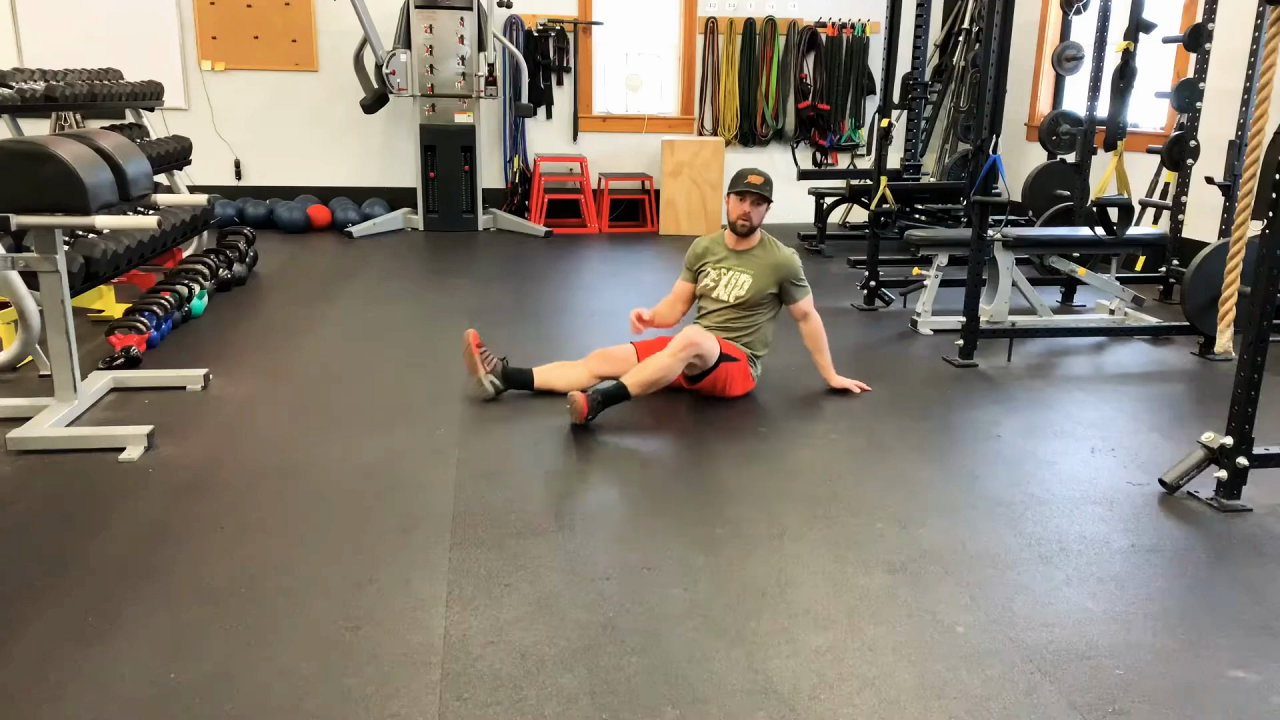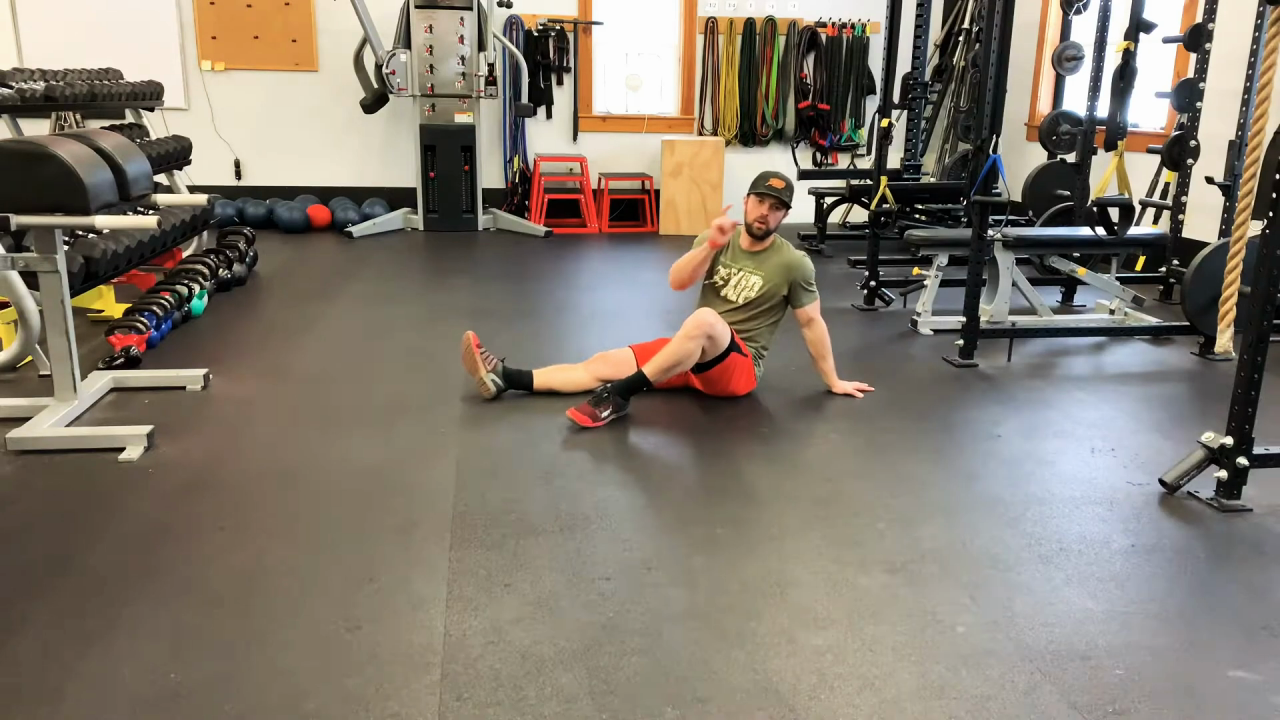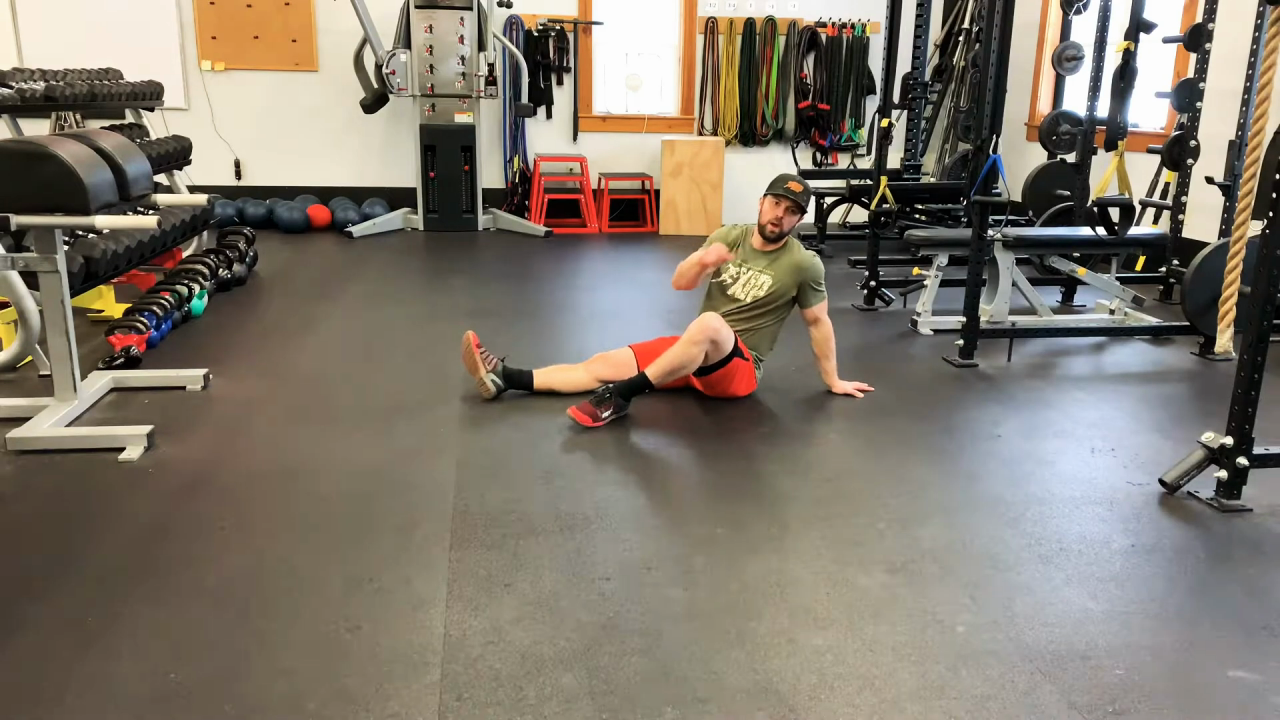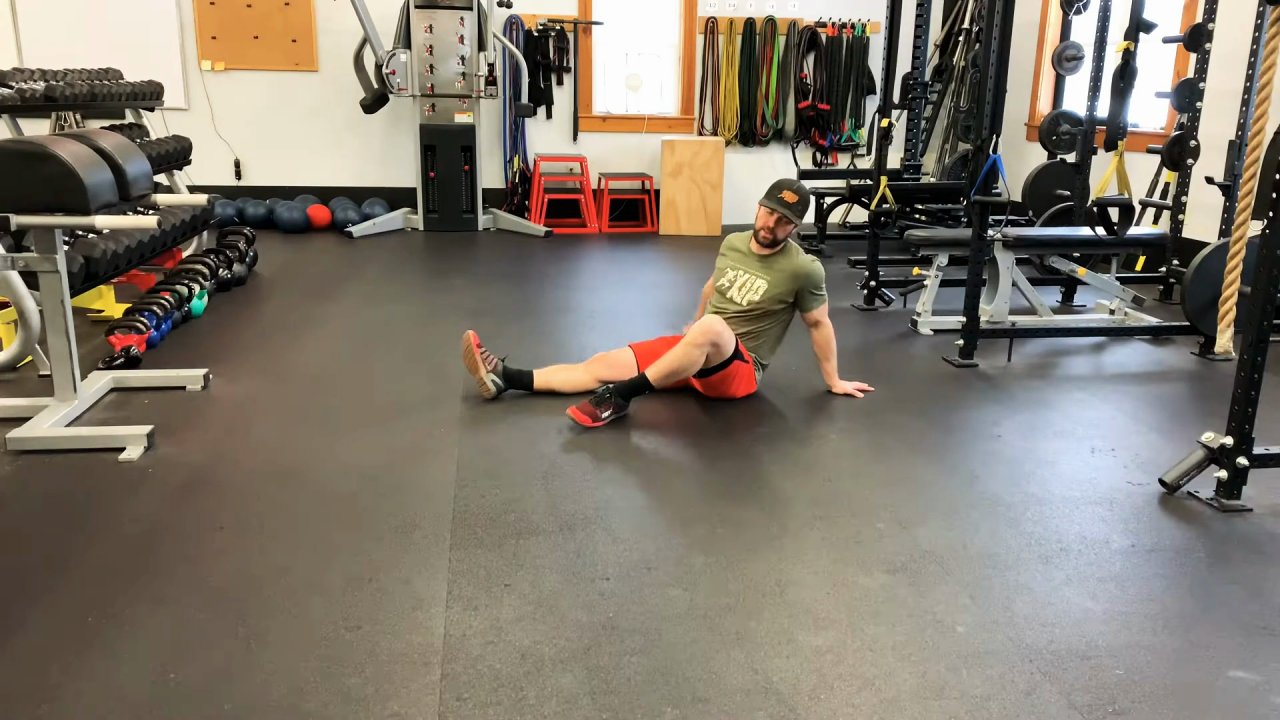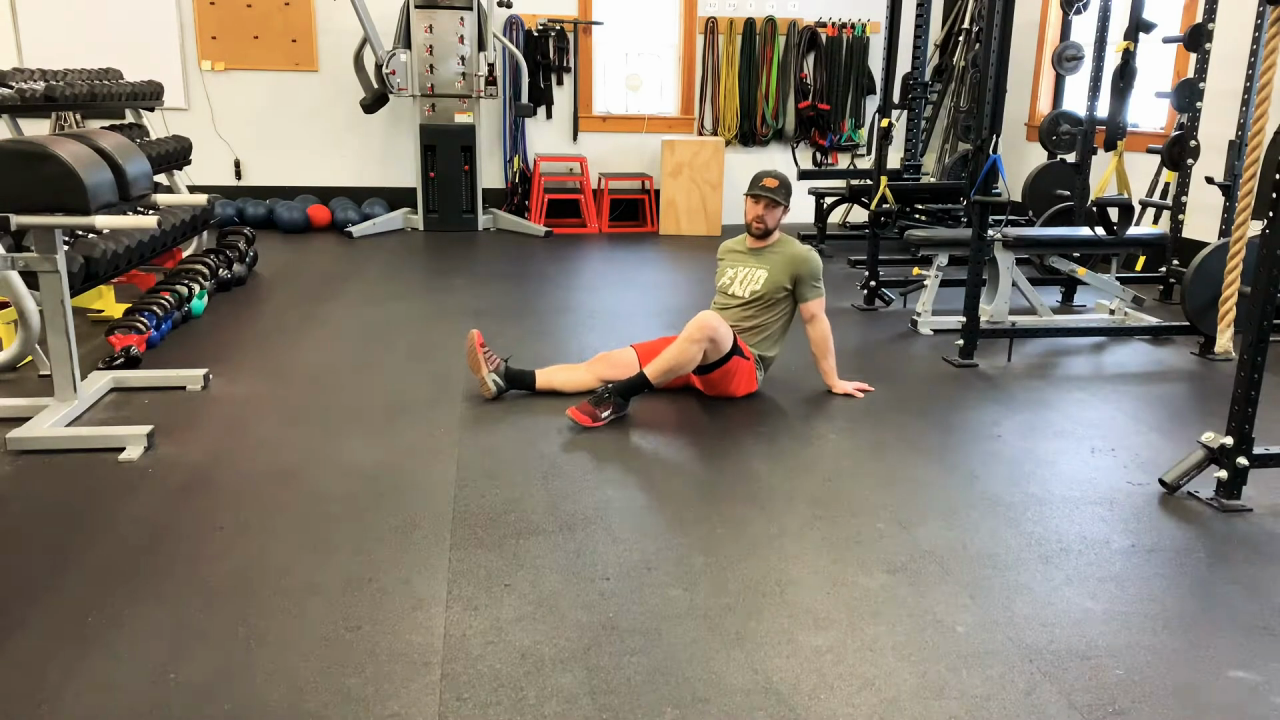
dt=0.4s
person 1, frame 1
left shoulder: (782, 261)
right shoulder: (704, 248)
left elbow: (806, 316)
right elbow: (676, 306)
left wrist: (831, 375)
right wrist: (650, 316)
left hip: (734, 365)
right hip: (690, 349)
left knee: (691, 340)
right knee: (601, 361)
left ankle: (597, 403)
right ankle: (504, 377)
person 1, frame 2
left shoulder: (793, 264)
right shoulder: (719, 238)
left elbow: (812, 322)
right elbow: (678, 282)
left wrist: (833, 381)
right wrist: (713, 242)
left hip: (736, 366)
right hip: (691, 355)
left knee: (704, 318)
right knee: (603, 363)
left ankle: (619, 395)
right ankle: (505, 378)
person 1, frame 3
left shoulder: (803, 264)
right shoulder: (728, 238)
left elbow: (818, 322)
right elbow: (680, 282)
left wrist: (833, 380)
right wrist: (705, 259)
left hip: (738, 367)
right hip: (692, 352)
left knee: (708, 324)
right knee: (603, 364)
left ankle: (621, 396)
right ankle: (505, 378)
person 1, frame 4
left shoulder: (803, 270)
right shoulder: (733, 243)
left elbow: (819, 324)
left wrist: (833, 380)
right wrist: (687, 327)
left hip: (738, 368)
right hip: (693, 352)
left knee: (711, 327)
right knee: (602, 364)
left ankle: (621, 396)
right ankle: (505, 378)
person 1, frame 5
left shoulder: (800, 259)
right shoulder: (728, 249)
left elbow: (815, 319)
left wrist: (833, 381)
left hip: (741, 367)
right hip: (696, 354)
left knee: (706, 322)
right knee: (605, 364)
left ankle: (620, 396)
right ankle: (507, 379)
